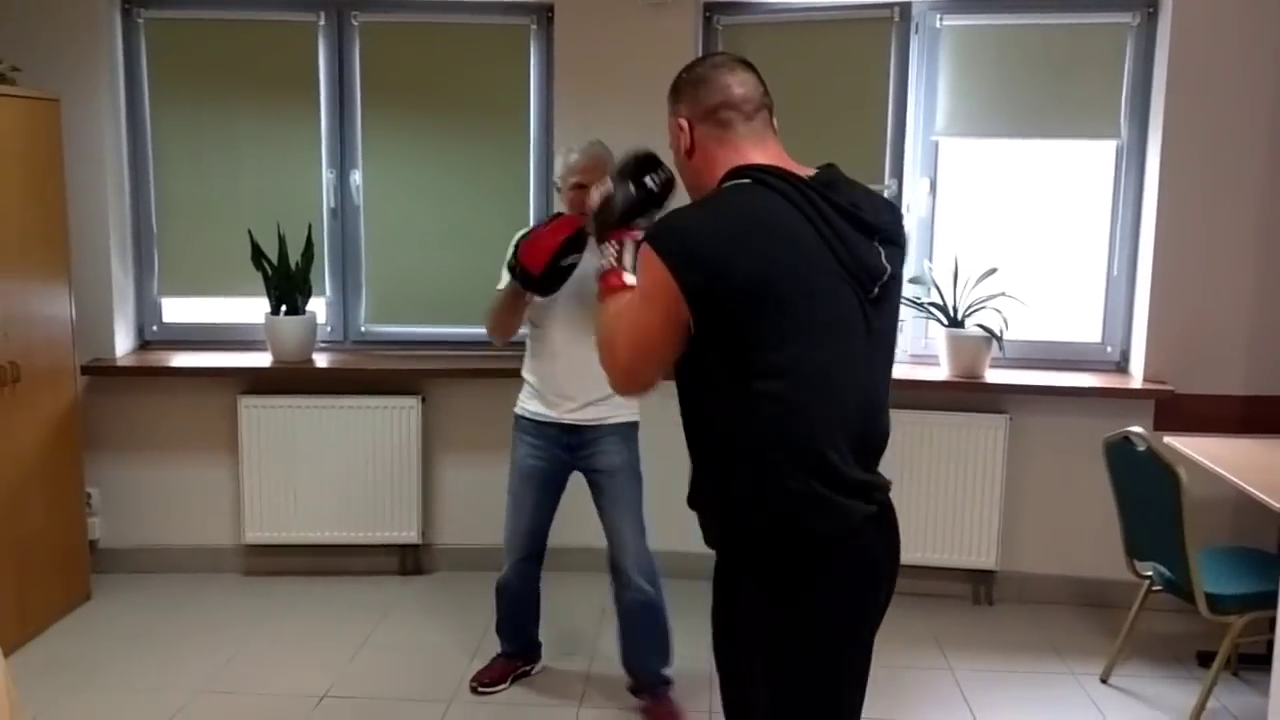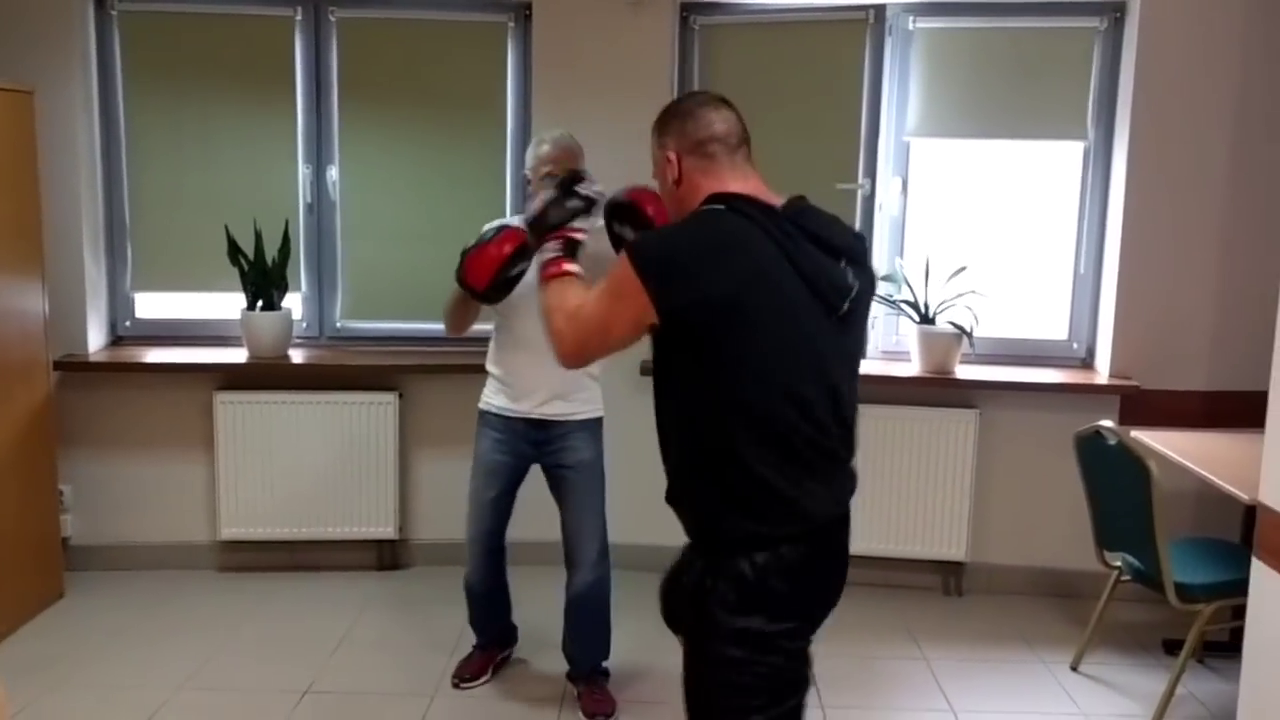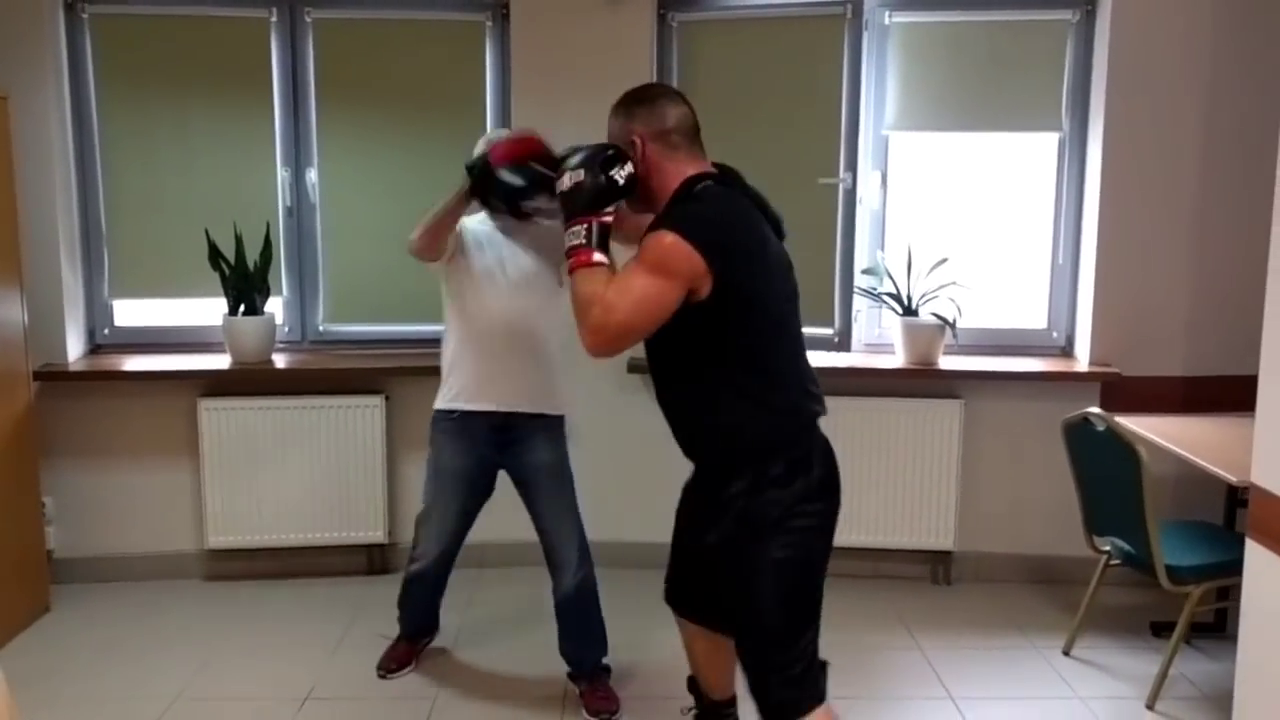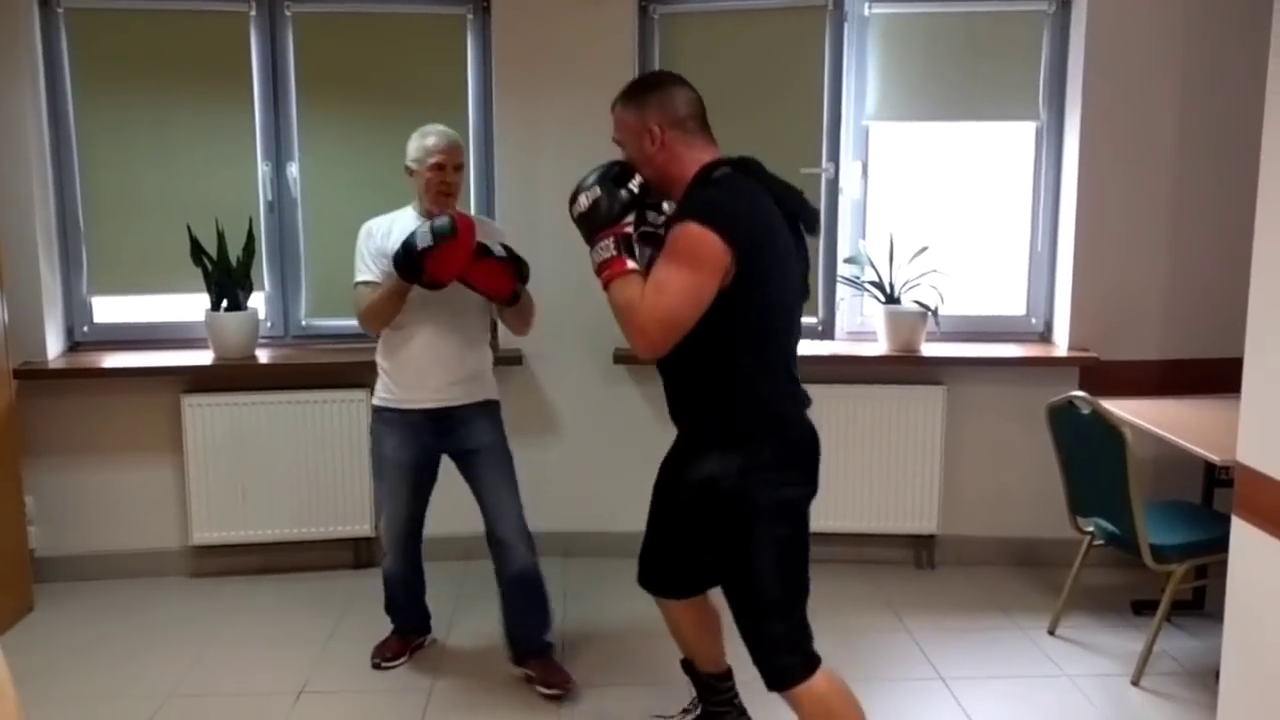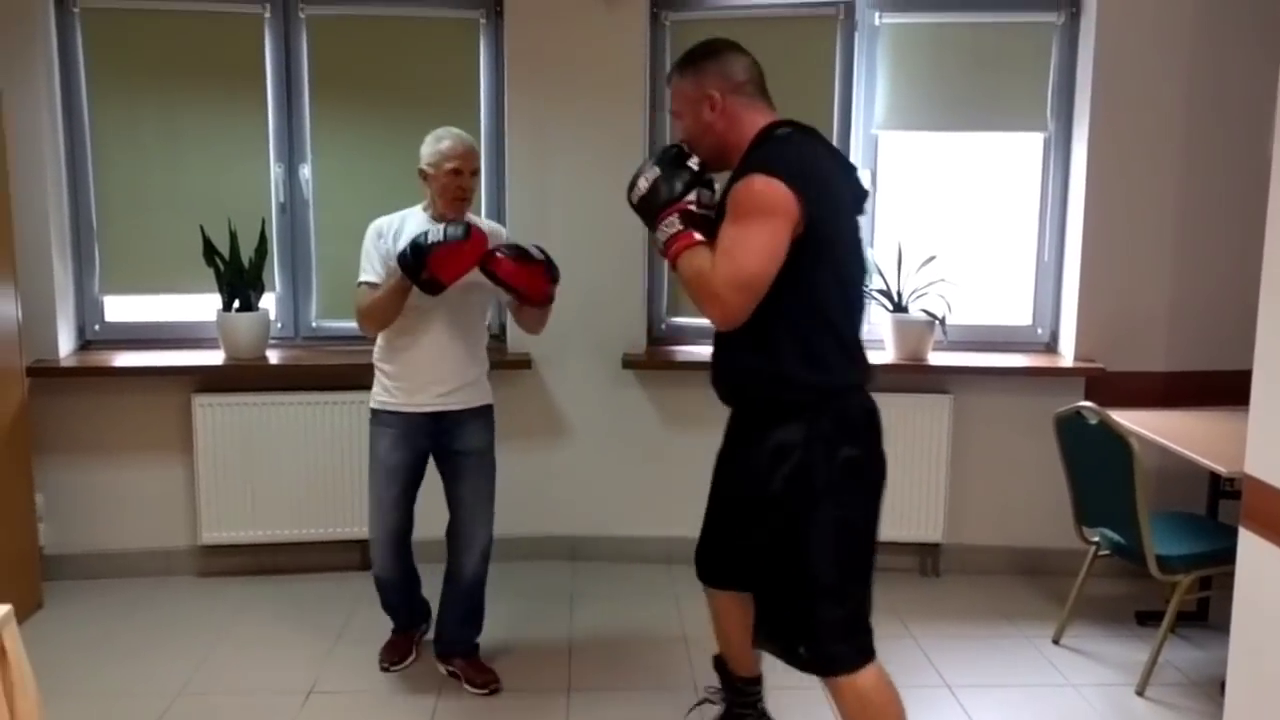
dt=0.3s
person 1, frame 1
left shoulder: (690, 242)
right shoulder: (873, 218)
left elbow: (629, 371)
left wrist: (619, 251)
left hip: (780, 553)
right hip: (863, 533)
person 1, frame 2
left shoulder: (669, 261)
right shoulder: (837, 244)
left elbow: (573, 341)
left wrist: (556, 250)
left hip: (757, 546)
right hip: (815, 525)
right knee: (689, 604)
person 1, frame 3
left shoulder: (689, 233)
right shoulder: (719, 206)
left elbow: (602, 330)
left wrist: (584, 225)
right wrist: (607, 218)
left hip: (771, 482)
right hip: (738, 469)
right knee: (697, 603)
person 1, frame 4
left shoulder: (711, 218)
right shoulder: (742, 195)
left elbow: (650, 334)
left wrist: (609, 242)
right wrist: (652, 235)
left hip: (755, 460)
right hip: (714, 445)
left knee: (784, 653)
right knee: (670, 576)
person 1, frame 5
left shoulder: (770, 176)
right shoulder: (795, 161)
left elbow: (726, 301)
left wrist: (672, 221)
right wrist: (707, 219)
left hip: (811, 437)
right hip: (770, 423)
left knee: (835, 642)
right knee: (725, 569)
person 2, frame 1
right shoulder: (536, 244)
right elbow: (498, 332)
right wrist: (520, 280)
left hip: (610, 426)
right hip: (539, 423)
left knee: (632, 558)
right knee: (519, 550)
right ankle: (518, 652)
person 2, frame 2
left shoulder: (600, 241)
right shoulder: (498, 239)
right elbow: (454, 327)
right wrist: (471, 287)
left hip: (577, 421)
right hip: (503, 416)
left knee: (587, 552)
right knee: (482, 539)
left ankle: (588, 670)
right ankle: (494, 639)
person 2, frame 3
left shoulder: (553, 236)
right shoulder: (460, 231)
right elbow: (422, 246)
right wrist: (471, 189)
left hip: (538, 417)
right hip: (462, 415)
left knee: (568, 551)
right knee: (435, 542)
left ankle: (589, 668)
right ankle: (415, 631)
person 2, frame 4
left shoulder: (485, 234)
right shoulder: (379, 233)
left elbow: (520, 325)
right elbow: (370, 319)
left wrist: (512, 290)
right wrist: (408, 271)
left hip: (474, 407)
right hip: (400, 410)
left knee: (510, 530)
right knee: (398, 535)
left ankle: (532, 647)
right ankle: (409, 626)
person 2, frame 5
left shoulder: (493, 239)
right shoulder: (386, 232)
left elbow: (533, 325)
right elbow: (368, 320)
left wrist: (538, 290)
right wrist: (409, 273)
left hip: (468, 412)
right hip: (397, 411)
left knee: (473, 539)
right knee: (387, 537)
left ankle: (457, 646)
right ankle: (409, 623)
